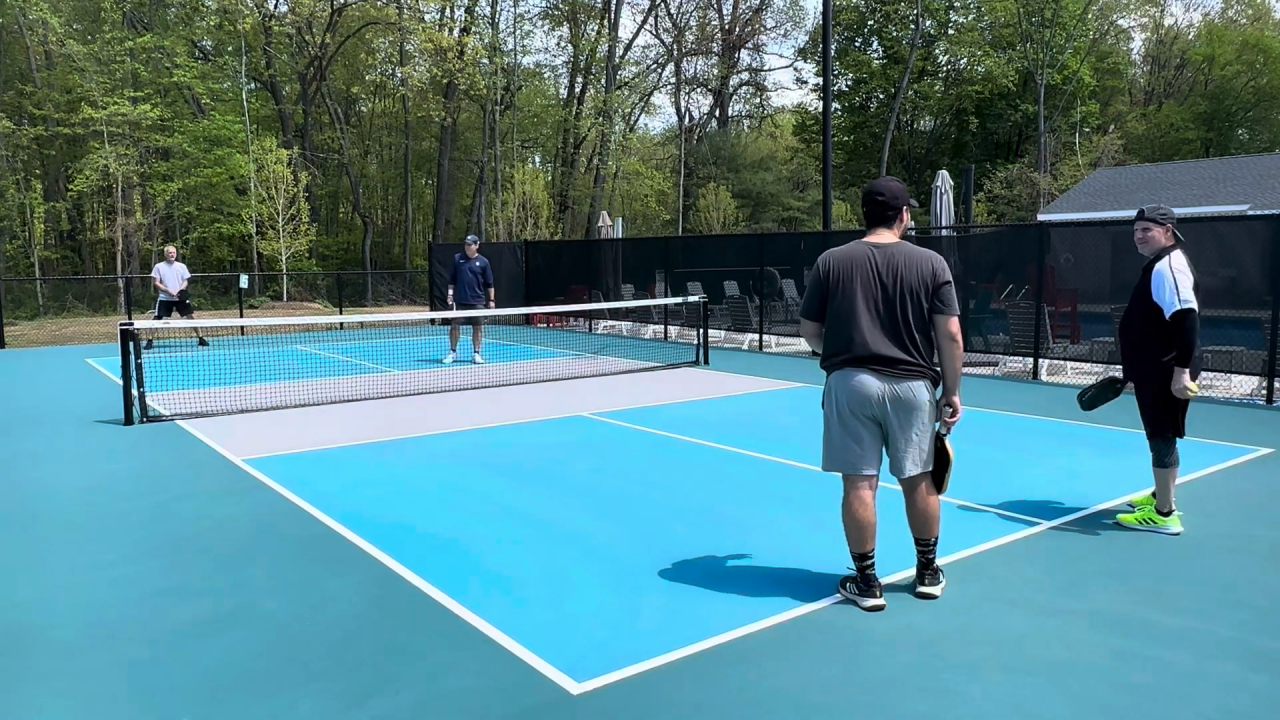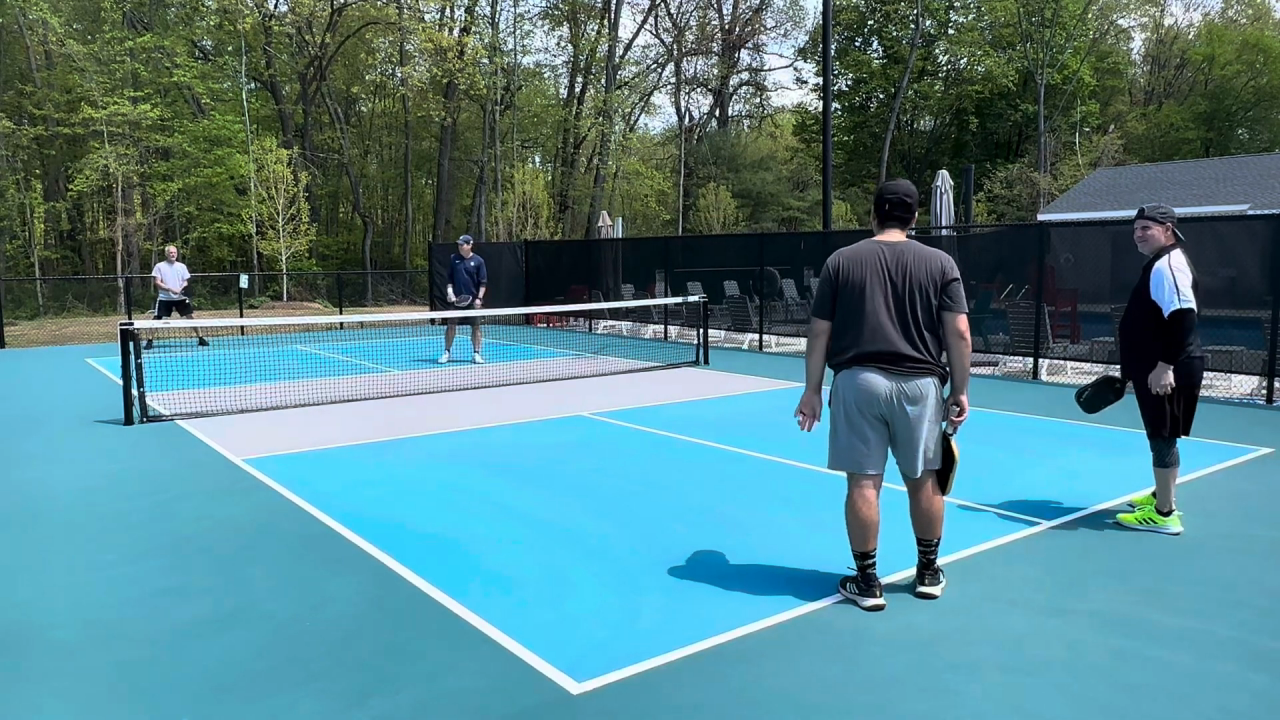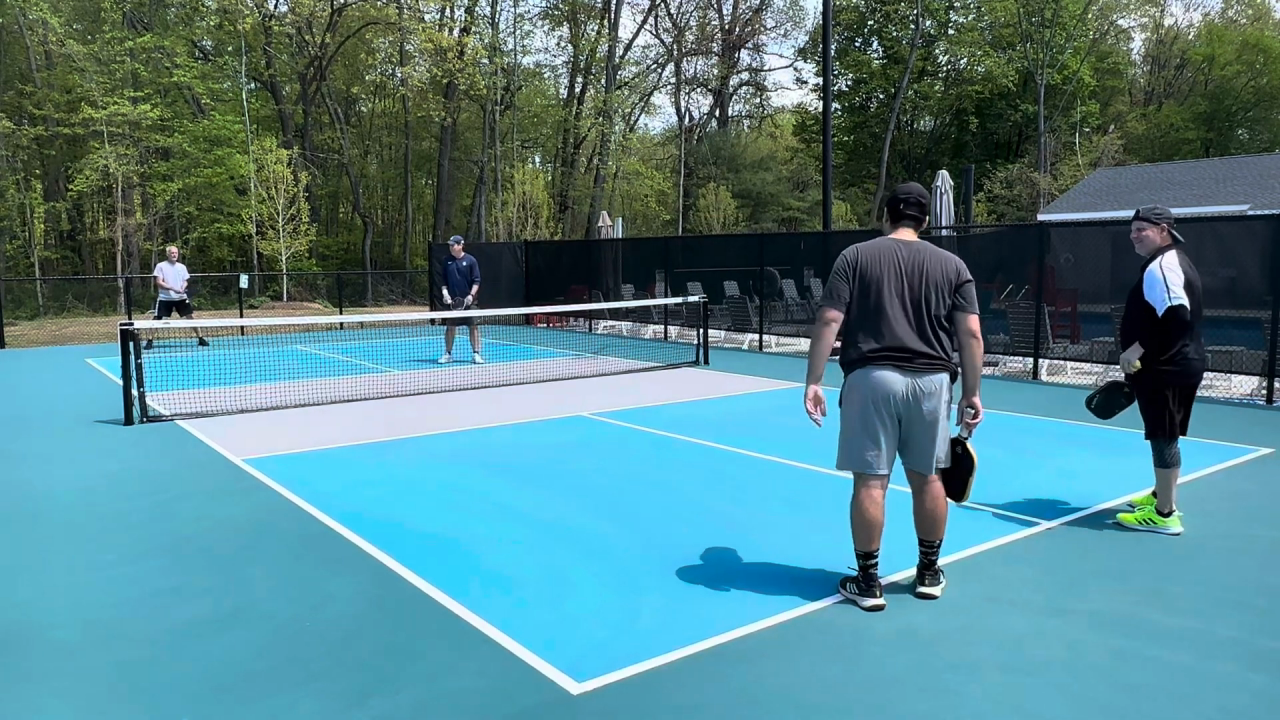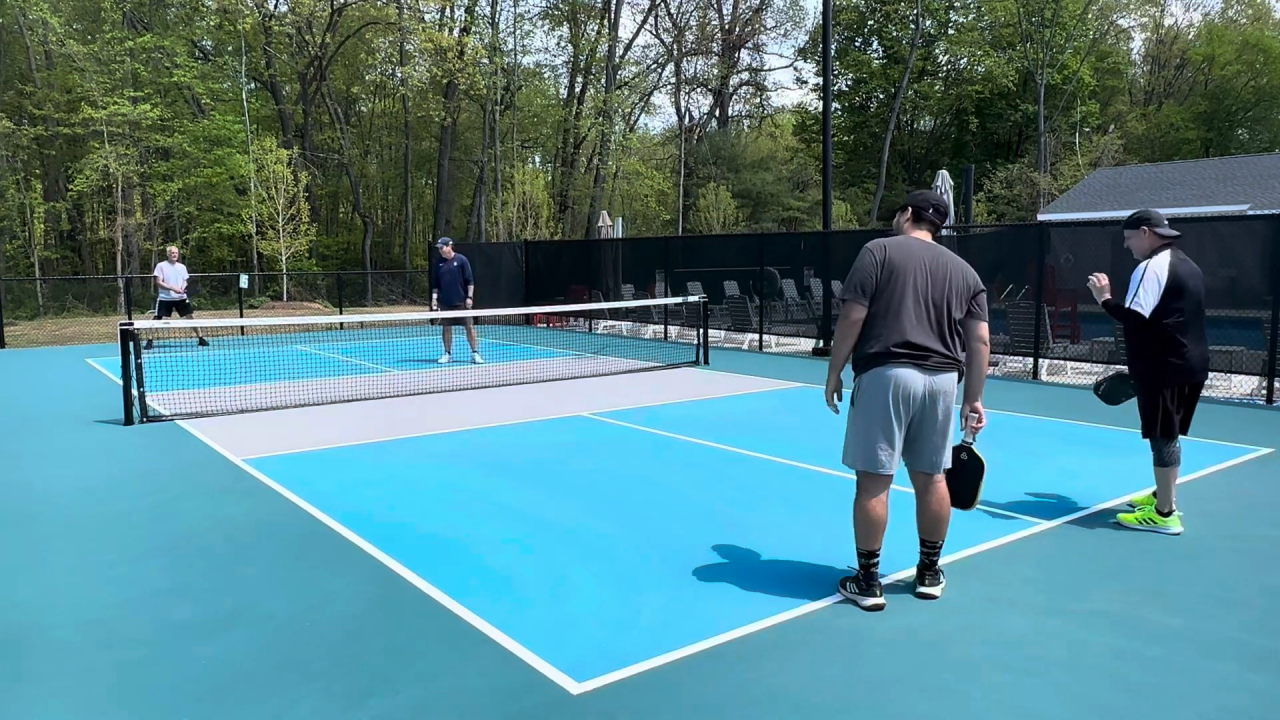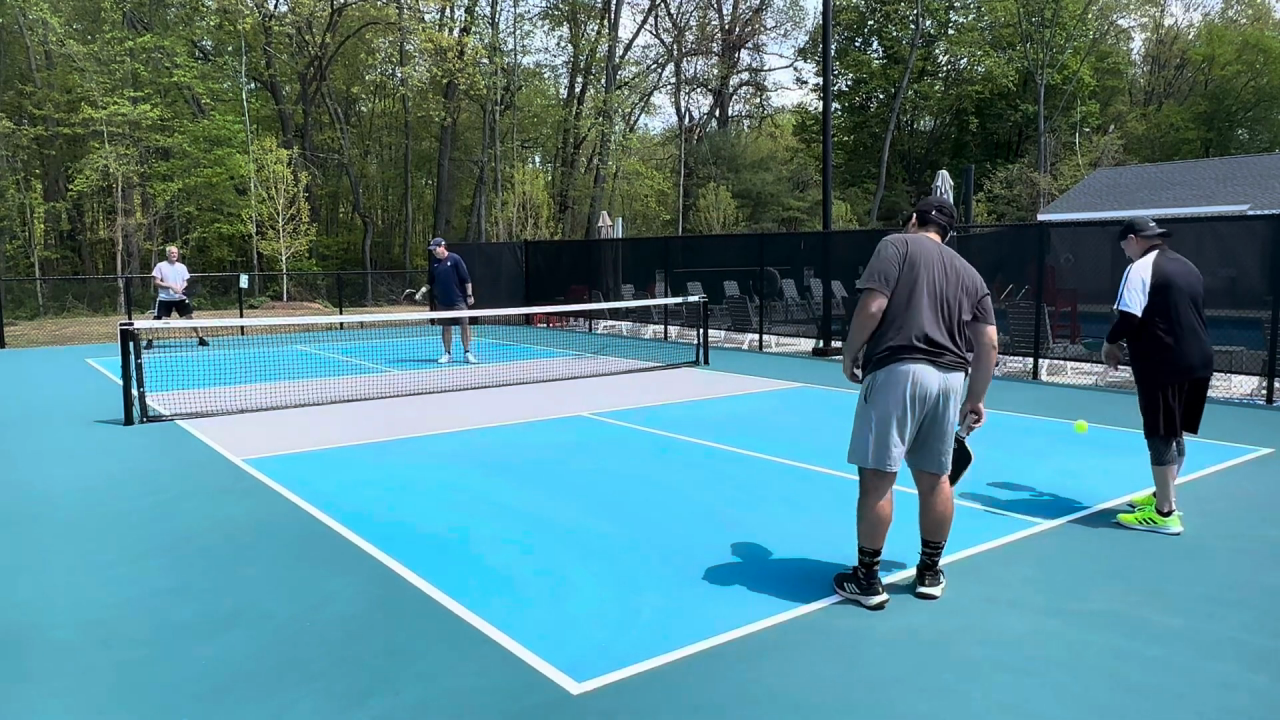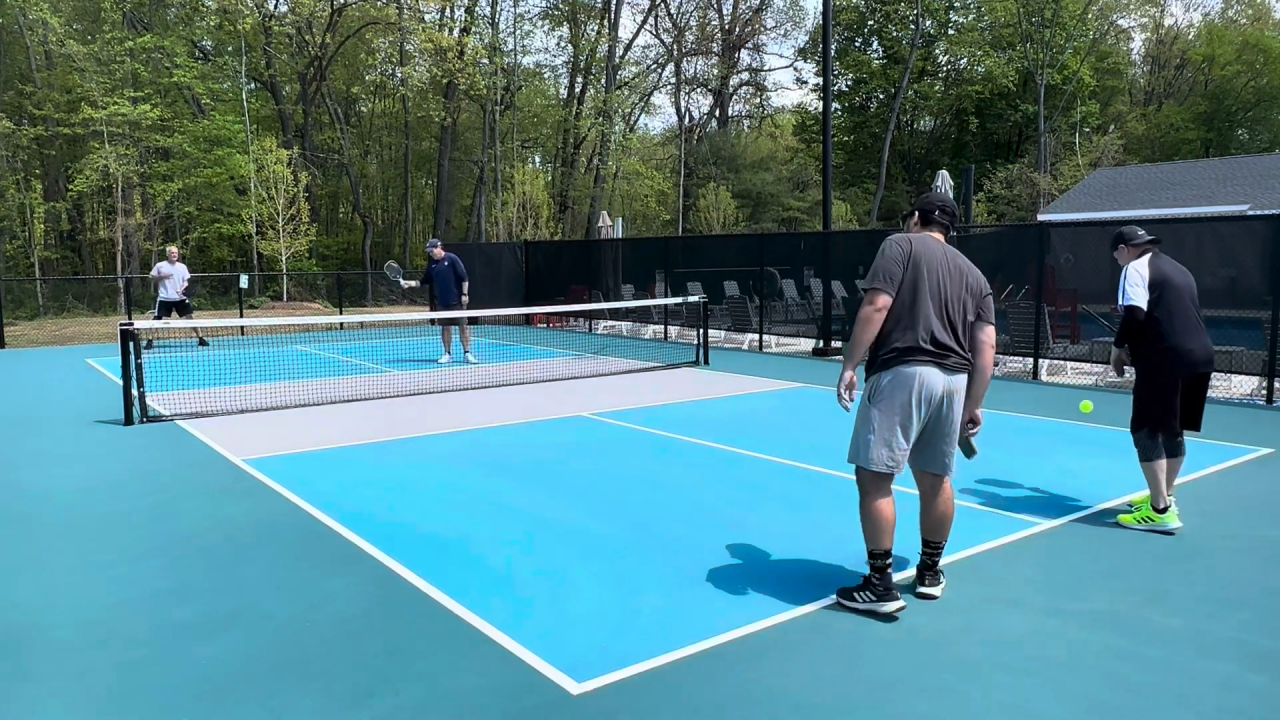
dt=0.2s
person 1, frame 1
left shoulder: (831, 262)
right shoulder: (931, 263)
left elbow: (812, 331)
right elbow: (950, 336)
right wrist: (952, 392)
left hip: (851, 383)
right hip: (912, 385)
left knee: (859, 484)
right knee: (919, 481)
left ankle: (866, 582)
right ankle: (928, 572)
person 1, frame 2
left shoulder: (841, 261)
right shoulder: (940, 263)
left elbow: (819, 331)
right elbow: (959, 334)
left wrist: (810, 390)
right wrist: (959, 390)
left hip: (858, 382)
right hip: (918, 383)
left knee: (863, 482)
right knee: (922, 480)
left ankle: (867, 581)
right ankle: (928, 572)
person 1, frame 3
left shoulder: (856, 256)
right shoulder: (951, 264)
left elbow: (828, 322)
right elbow: (971, 334)
left wrist: (813, 381)
right wrist: (971, 392)
left hip: (871, 379)
right hip: (929, 380)
left knee: (870, 482)
right knee: (927, 478)
left ankle: (868, 581)
right ankle: (928, 573)
person 1, frame 4
left shoulder: (880, 250)
right shoulder: (964, 270)
left elbow: (852, 315)
right elbow: (980, 342)
left wrist: (834, 371)
right wrist: (973, 399)
left hip: (885, 375)
right hip: (940, 379)
left knee: (873, 480)
right knee: (931, 478)
left ankle: (867, 581)
right ankle: (929, 573)
person 1, frame 5
left shoulder: (897, 244)
right shoulder: (970, 273)
left elbow: (872, 306)
right elbow: (988, 345)
left wrist: (850, 357)
right wrist: (975, 399)
left hip: (898, 372)
right hip: (949, 378)
left knee: (876, 476)
right knee: (934, 479)
left ankle: (867, 579)
right ankle: (930, 572)
person 1, frame 6
left shoulder: (900, 245)
right shoulder: (973, 273)
left elbow: (876, 306)
right elbow: (986, 346)
left wrist: (848, 366)
right wrist: (973, 404)
left hip: (902, 375)
right hip: (952, 380)
left knee: (874, 478)
right knee: (936, 479)
left ankle: (881, 584)
right ankle: (929, 572)
person 2, frame 1
left shoulder: (1168, 267)
right shoulder: (1160, 265)
left elbow: (1186, 320)
left wrist: (1182, 370)
right wrist: (1135, 371)
left hip: (1166, 372)
right hip: (1156, 369)
left knee: (1161, 437)
right knee: (1162, 435)
left ankle: (1164, 514)
right ankle: (1161, 497)
person 2, frame 2
left shoulder: (1167, 265)
right shoulder: (1161, 264)
left elbow: (1182, 318)
left wrist: (1163, 366)
right wrist: (1137, 369)
left hip: (1164, 371)
right hip: (1157, 369)
left knee: (1162, 437)
right knee: (1162, 435)
left ankle: (1164, 514)
right ankle: (1162, 496)
person 2, frame 3
left shoulder: (1161, 265)
right shoulder: (1171, 262)
left elbow: (1176, 314)
left wrist: (1138, 347)
right wrist: (1143, 349)
left hip: (1164, 368)
right hip: (1179, 364)
left knee: (1162, 437)
right knee: (1166, 435)
left ankle: (1165, 514)
right ankle: (1161, 495)
person 2, frame 4
left shoulder: (1152, 266)
right shoulder: (1188, 265)
left elbow: (1134, 318)
left wrist: (1105, 300)
left hip: (1164, 367)
right hip: (1190, 363)
left knee: (1161, 436)
right knee: (1169, 434)
left ankle: (1164, 514)
right ankle: (1162, 495)
person 2, frame 5
left shoulder: (1140, 268)
right shoulder: (1188, 267)
left elbow: (1128, 318)
left wrist: (1111, 342)
left hip: (1164, 366)
right hip: (1196, 361)
left knee: (1159, 435)
right knee: (1173, 433)
left ankle: (1164, 513)
right ankle: (1163, 496)
person 2, frame 6
left shoulder: (1136, 268)
right shoulder: (1178, 270)
left elbow: (1134, 315)
left wrist: (1118, 348)
right wrist: (1132, 348)
left hip: (1166, 362)
right hip: (1197, 358)
left knee: (1146, 430)
right knee: (1172, 431)
left ankle: (1161, 510)
right ankle: (1163, 497)
